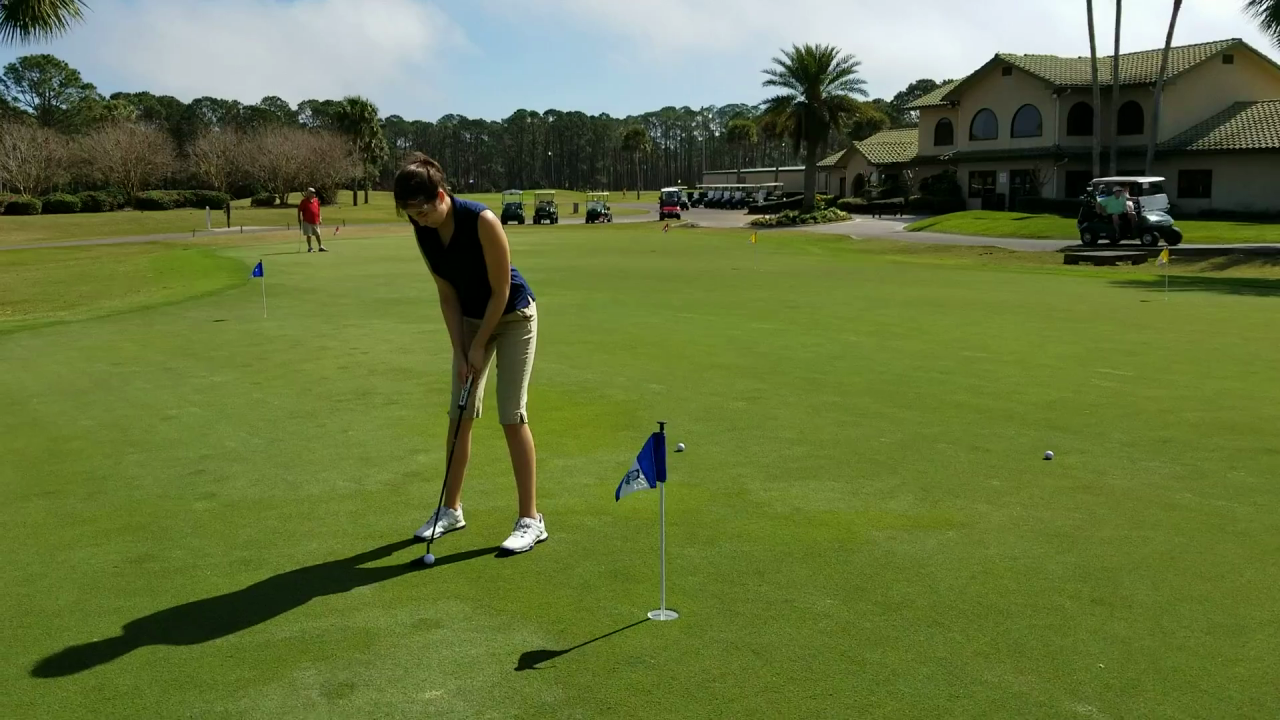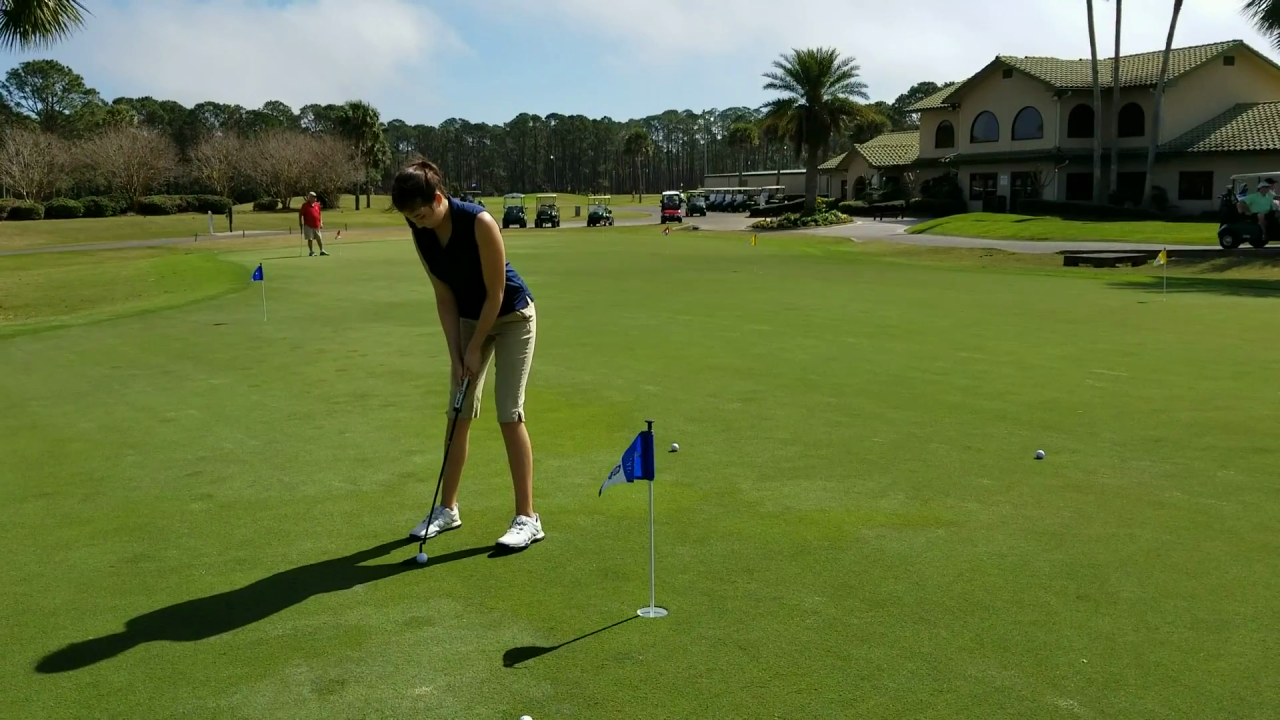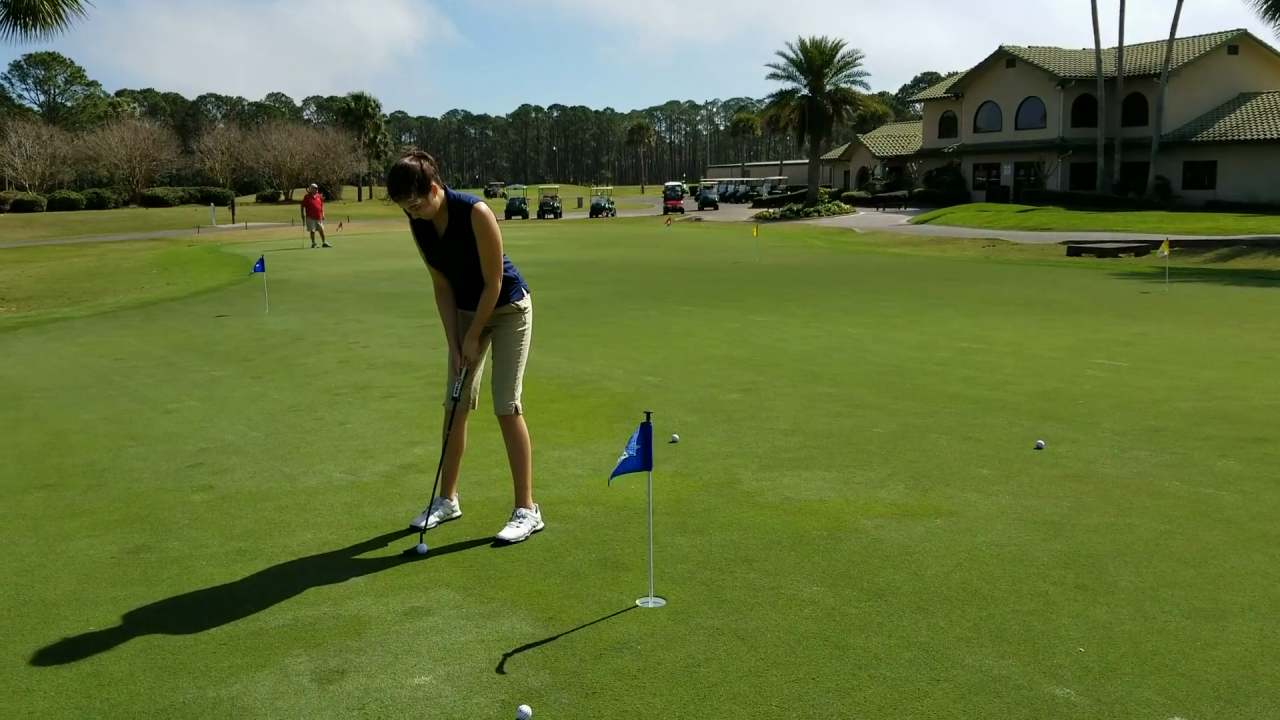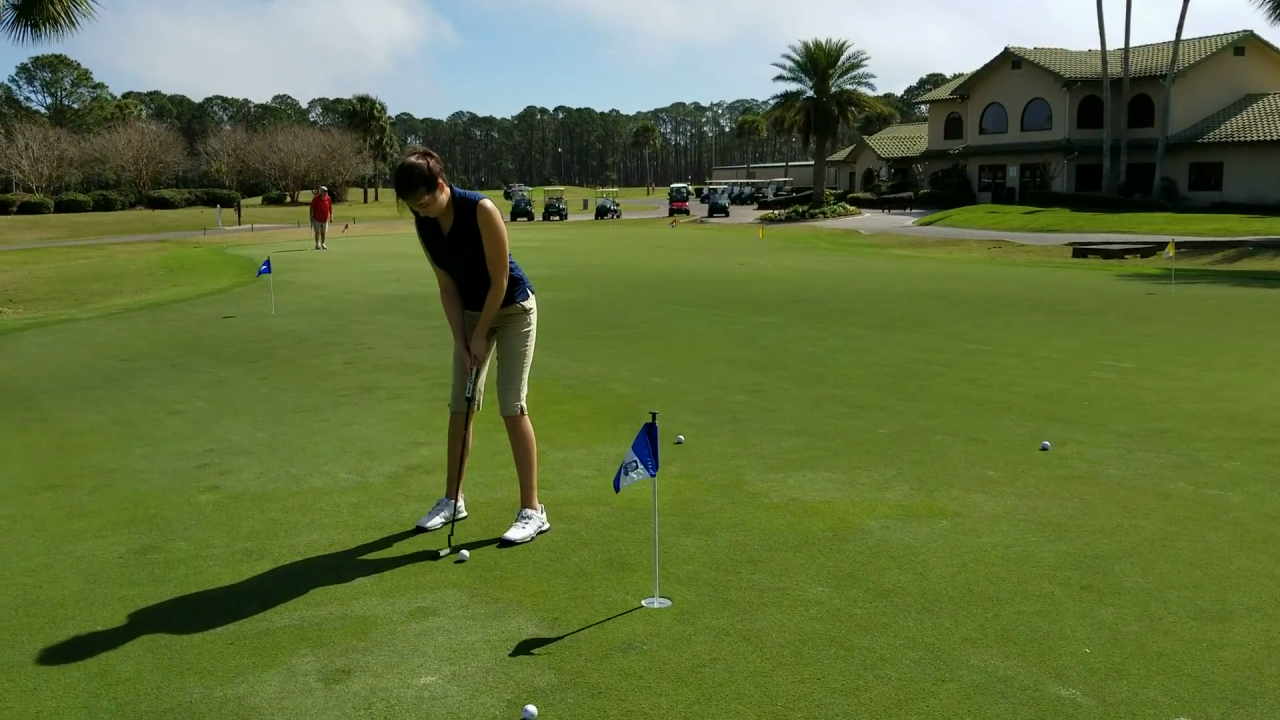
dt=1s
person 1, frame 1
left shoulder: (482, 221)
right shoulder: (423, 232)
left elbow: (501, 290)
right elbow: (448, 294)
left wrist: (479, 346)
right wrist: (460, 351)
left hip: (512, 314)
right hip: (471, 318)
left knee: (512, 415)
right knee: (459, 415)
left ankle: (531, 519)
right ankle: (451, 508)
person 1, frame 2
left shoulder: (479, 223)
right shoulder: (421, 234)
left elbow: (496, 293)
right elbow: (445, 296)
left wrist: (475, 349)
right wrist: (455, 354)
left hip: (511, 316)
right hip: (471, 319)
left knee: (509, 415)
right knee: (458, 416)
left ankle: (527, 517)
right ankle: (447, 508)
person 1, frame 3
left shoulder: (475, 212)
right shoulder: (419, 225)
left elbow: (494, 282)
right elbow: (442, 286)
left wrist: (473, 338)
right wrist: (454, 342)
left hip: (507, 307)
right hip: (466, 310)
left knee: (506, 406)
right knee: (455, 407)
left ankle: (527, 509)
right ankle: (447, 499)
person 1, frame 4
left shoulder: (481, 209)
right shoulder: (424, 225)
left elbow: (500, 280)
right elbow: (447, 286)
left wrist: (481, 337)
right wrist: (461, 343)
left hip: (512, 308)
right hip: (470, 312)
left knee: (512, 406)
right knee: (460, 407)
left ankle: (532, 510)
right ankle: (453, 500)
